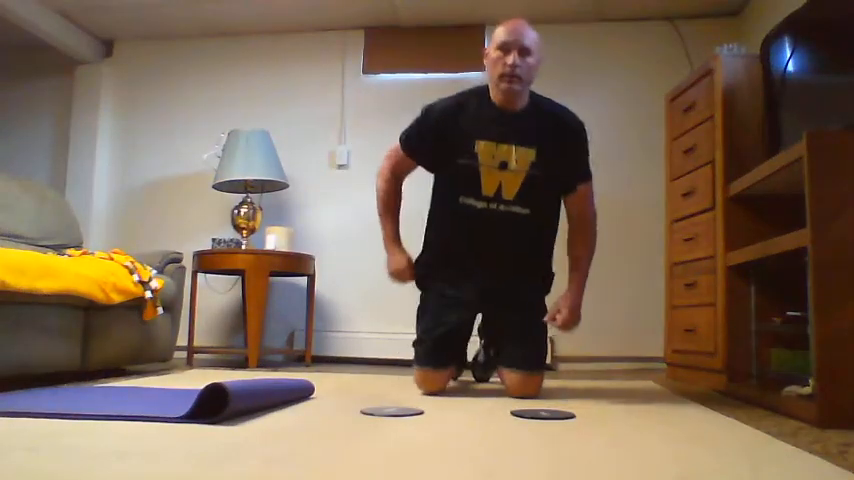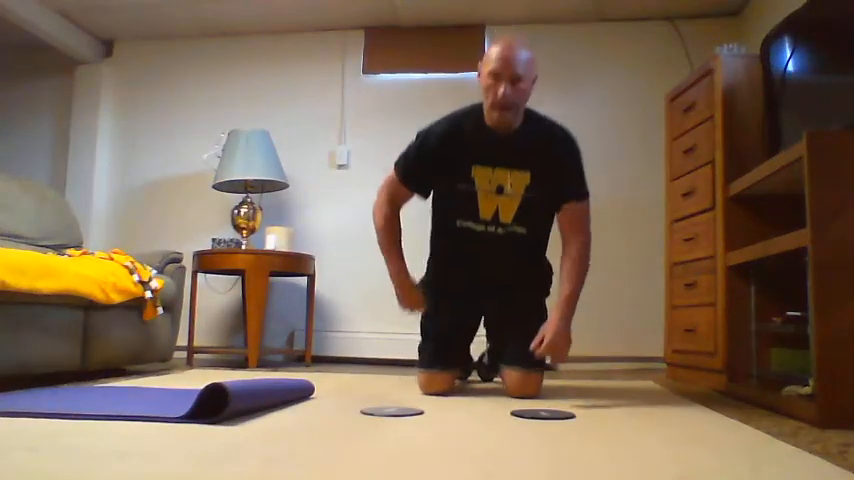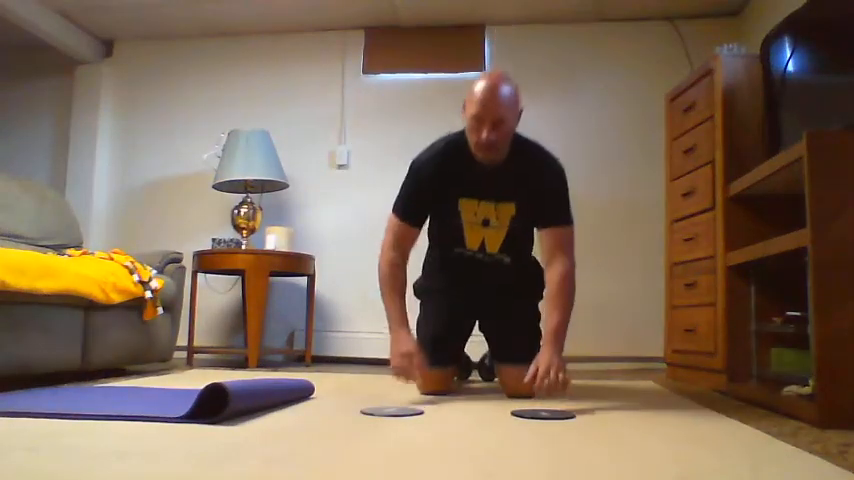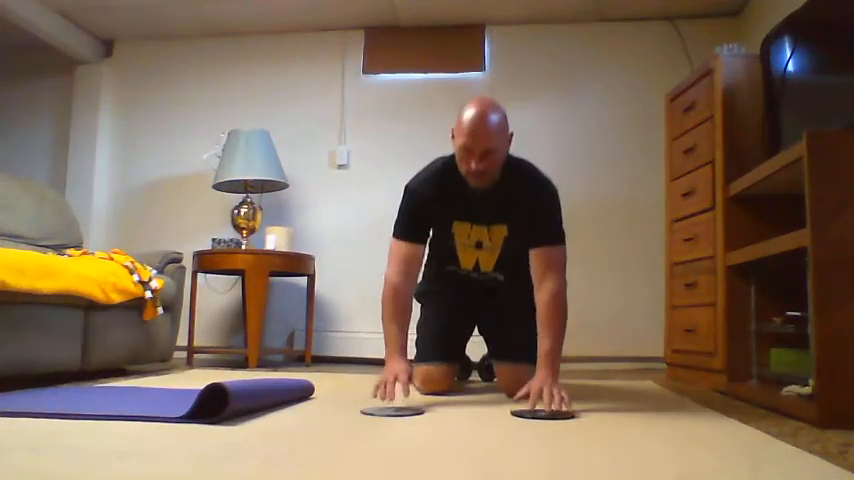
dt=0.2s
person 1, frame 1
left shoulder: (563, 127)
right shoulder: (446, 115)
left elbow: (582, 215)
right elbow: (390, 171)
left wrist: (574, 292)
right wrist: (393, 247)
left hip: (521, 278)
right hip: (449, 271)
left knee: (524, 388)
right knee: (431, 384)
left ankle: (491, 353)
right ankle: (458, 358)
person 1, frame 2
left shoulder: (557, 144)
right shoulder: (442, 136)
left elbow: (576, 237)
right elbow: (386, 203)
left wrist: (562, 315)
right wrist: (401, 280)
left hip: (520, 282)
right hip: (451, 278)
left knee: (524, 387)
right knee: (434, 385)
left ankle: (497, 355)
right ankle: (462, 359)
person 1, frame 3
left shoulder: (543, 170)
right shoulder: (432, 164)
left elbow: (560, 261)
right elbow: (393, 252)
left wrist: (552, 347)
right wrist: (399, 332)
left hip: (512, 286)
right hip: (447, 282)
left knee: (522, 386)
right knee: (431, 383)
left ankle: (494, 361)
right ankle: (458, 362)
person 1, frame 4
left shoulder: (536, 190)
right shoulder: (426, 186)
left elbow: (550, 282)
right elbow: (399, 276)
left wrist: (547, 371)
right wrist: (395, 357)
left hip: (509, 291)
right hip: (446, 288)
left knee: (519, 385)
right knee: (431, 382)
left ankle: (494, 359)
right ankle: (458, 362)
